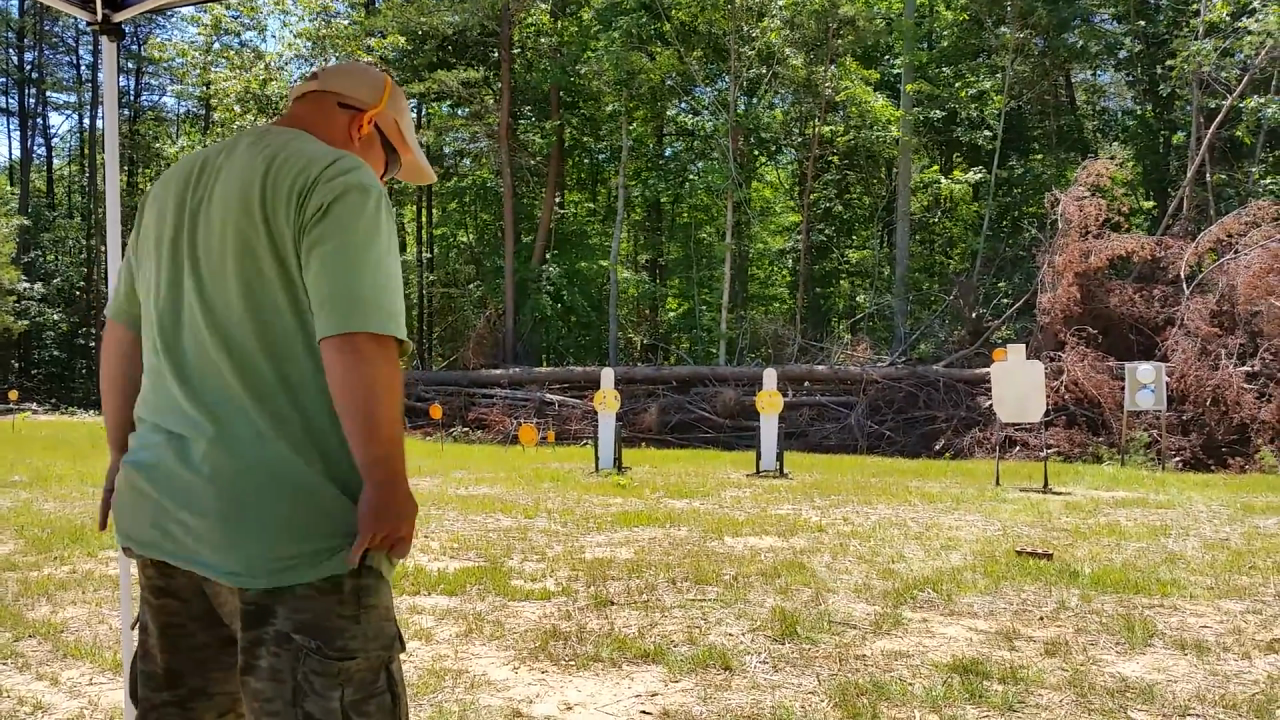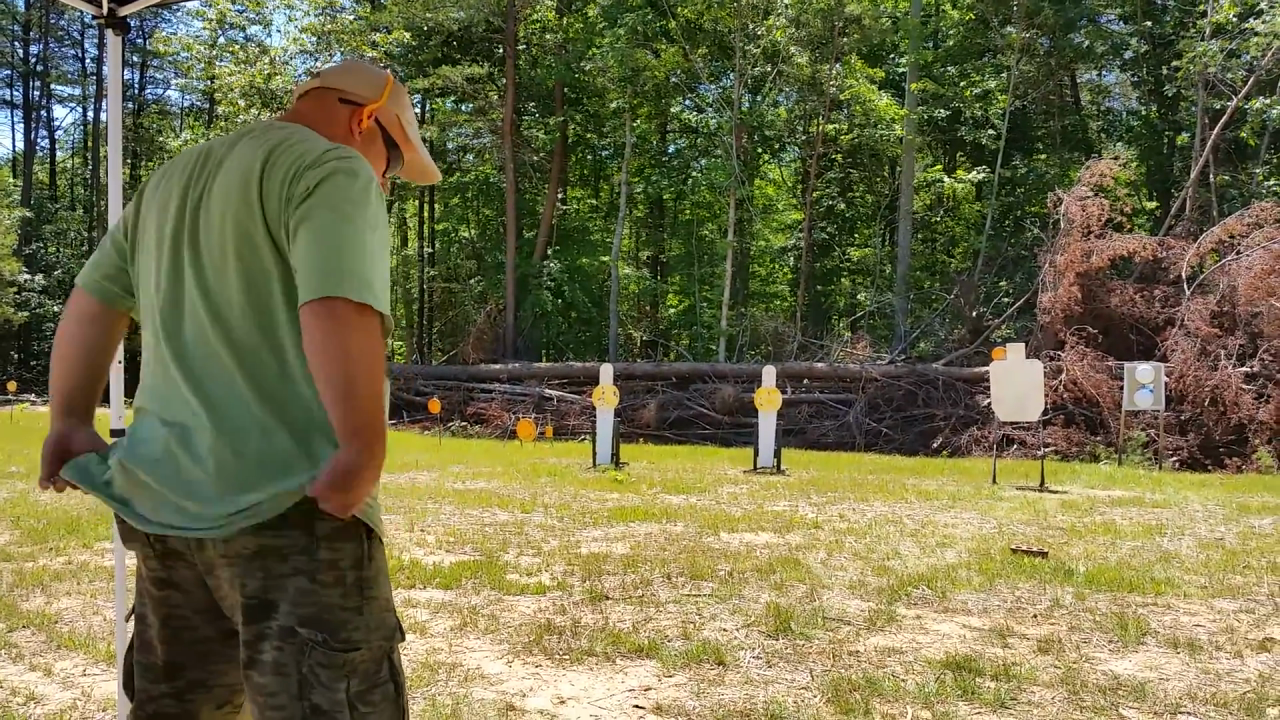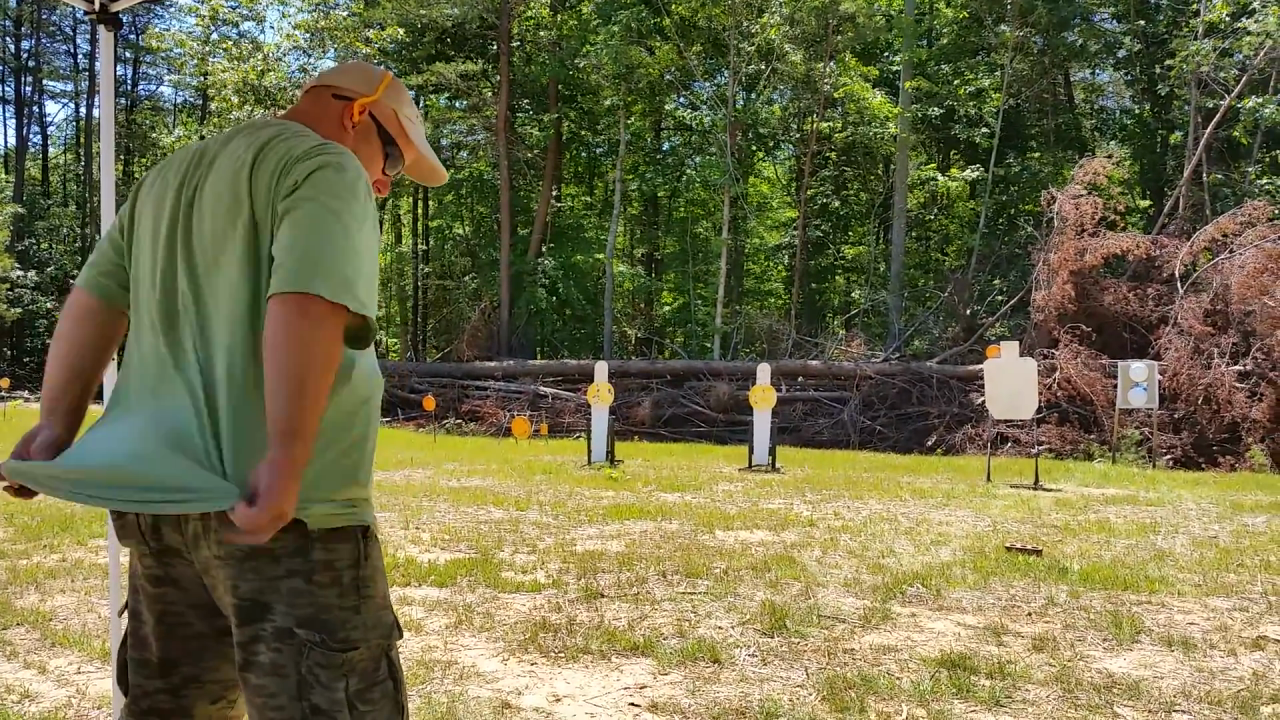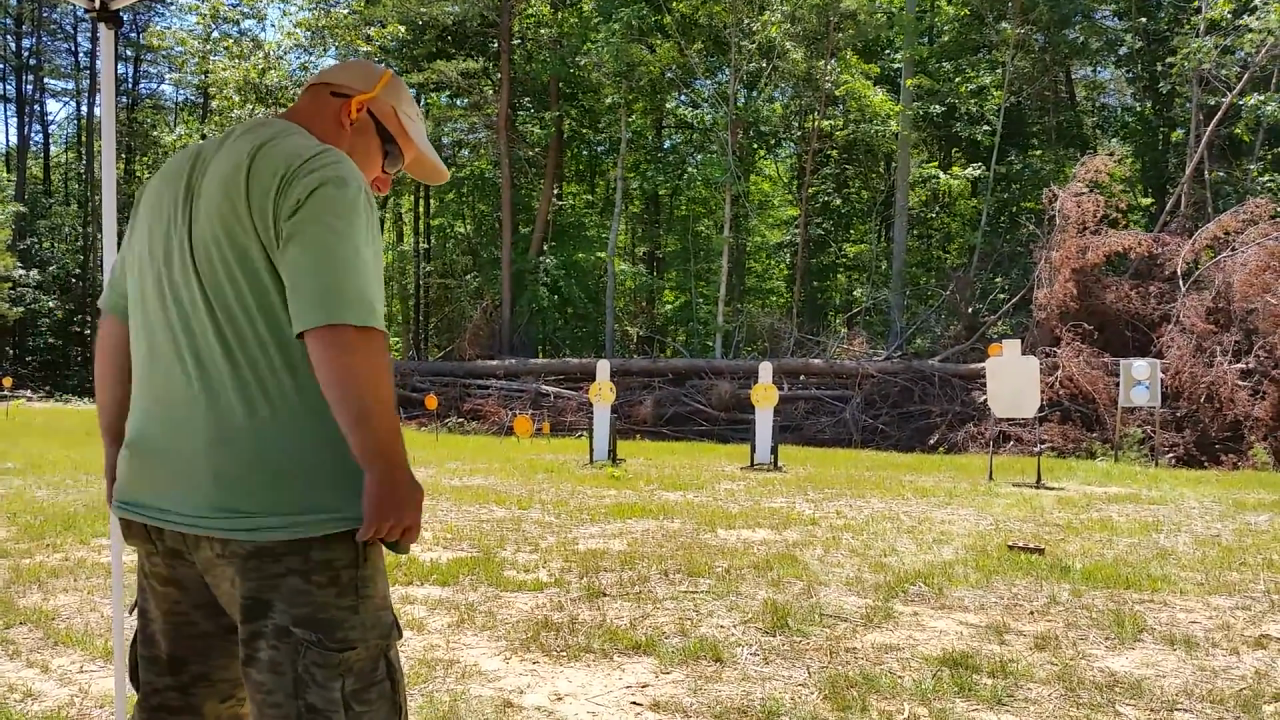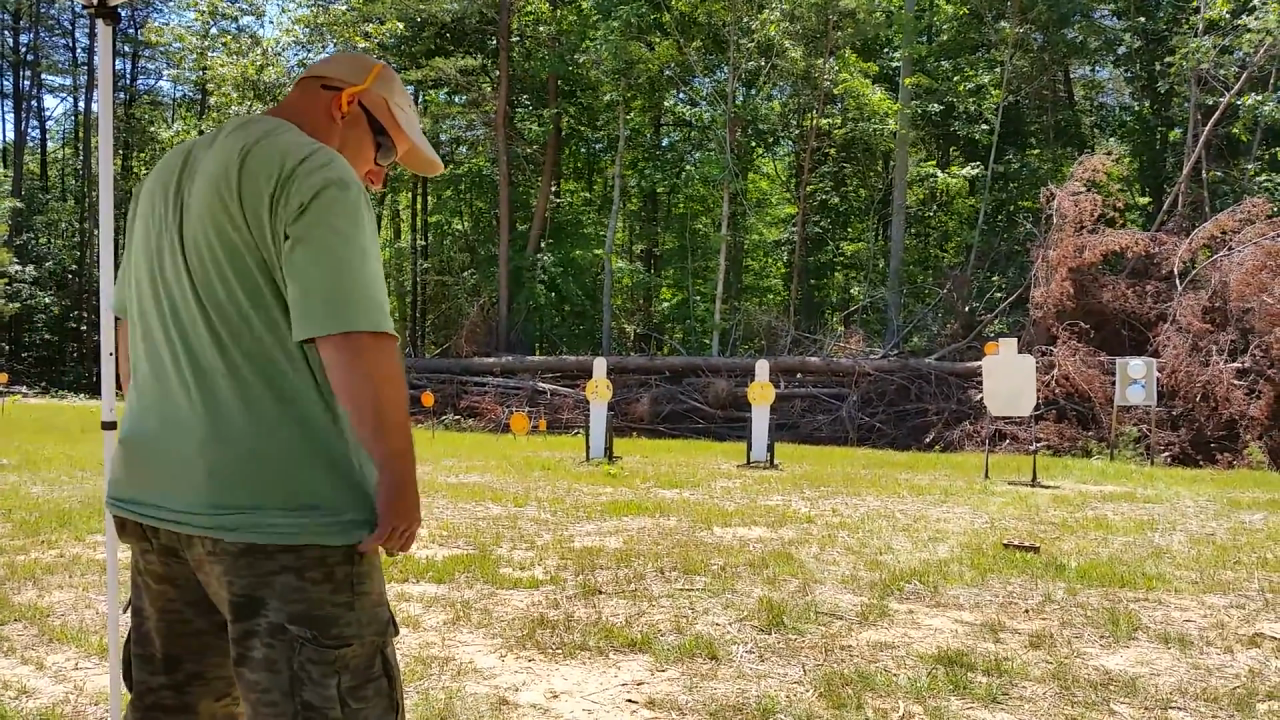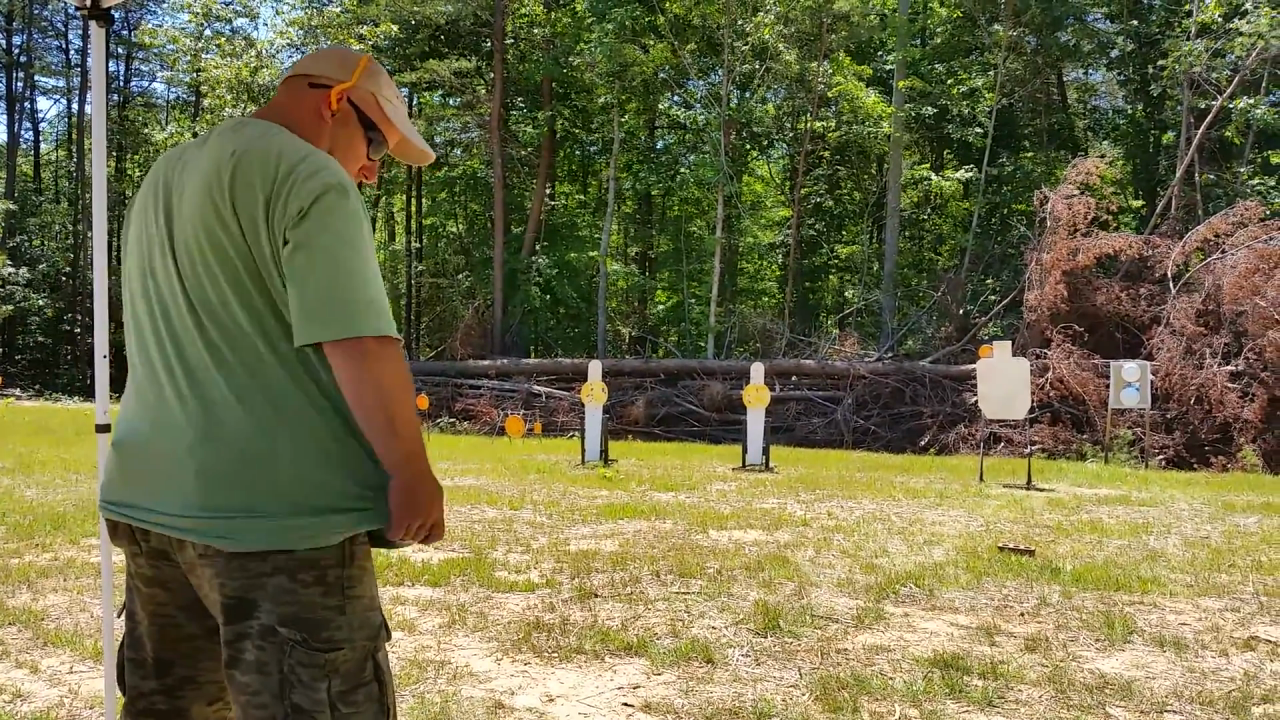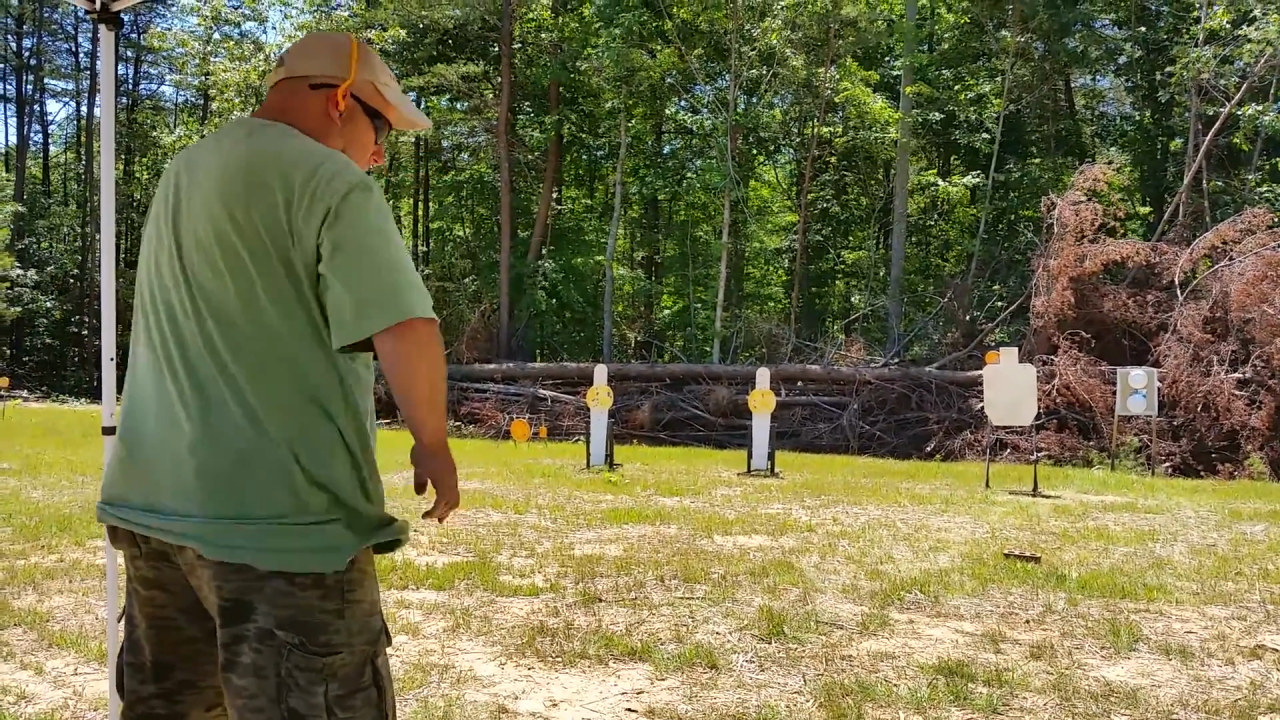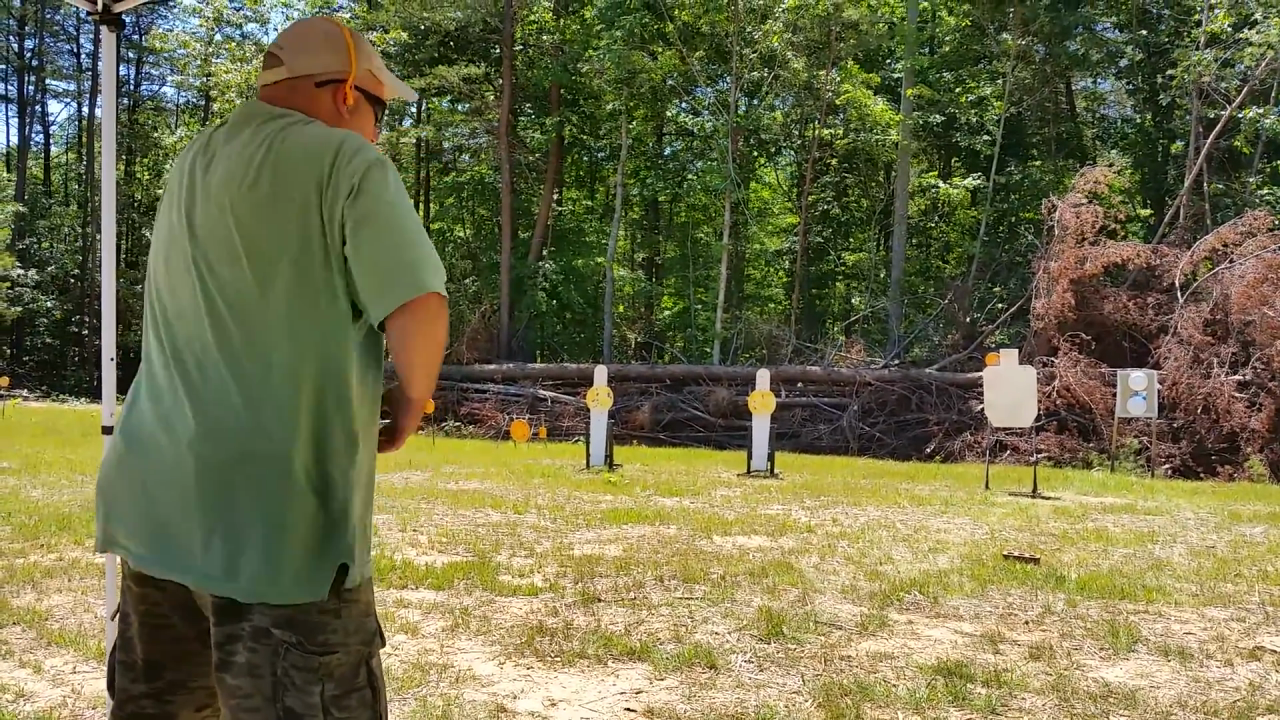
dt=0.2s
person 1, frame 1
left shoulder: (175, 182)
right shoulder: (339, 183)
left elbow: (124, 328)
right elbow: (358, 343)
left wrist: (125, 450)
right wrist: (386, 483)
left hip: (168, 505)
right hip: (290, 517)
person 1, frame 2
left shoulder: (176, 175)
right shoulder: (332, 171)
left elbow: (94, 302)
right elbow: (339, 312)
left wrist: (70, 421)
right wrist: (361, 451)
left hip: (165, 492)
right hip: (280, 502)
person 1, frame 3
left shoulder: (173, 173)
right shoulder: (324, 169)
left elbow: (95, 300)
right elbow: (308, 310)
left wrist: (57, 422)
right wrist: (288, 468)
left hip: (155, 492)
right hip: (271, 506)
person 1, frame 4
left shoulder: (174, 176)
right shoulder: (320, 176)
left elbow: (119, 322)
right elbow: (341, 335)
left wrist: (121, 450)
right wrist: (389, 472)
left hip: (167, 495)
right hip: (285, 507)
person 1, frame 5
left shoulder: (169, 173)
right shoulder: (316, 175)
left elbow: (132, 326)
right elbow: (354, 339)
right wrist: (398, 476)
left hip: (157, 492)
right hip: (279, 506)
person 1, frame 6
left shoulder: (166, 175)
right shoulder: (309, 179)
right elbow: (358, 344)
right wrist: (411, 473)
left hip: (152, 494)
right hip: (273, 507)
person 1, frame 7
left shoulder: (183, 171)
right shoulder: (325, 179)
right elbow: (403, 328)
right wrist: (432, 445)
left hip: (156, 497)
right hip: (274, 509)
person 1, frame 8
left shoulder: (193, 163)
right shoulder: (346, 163)
right elbow: (417, 304)
right wrist: (411, 399)
left hip: (153, 490)
right hip: (273, 503)
